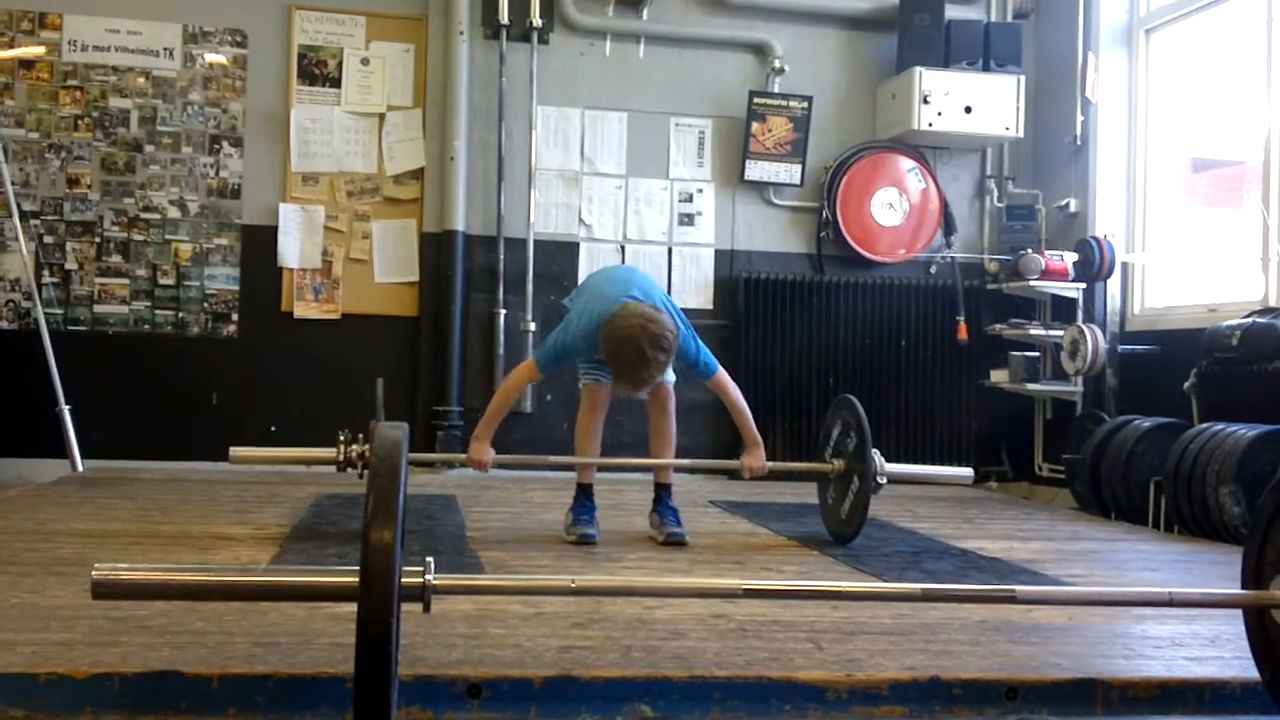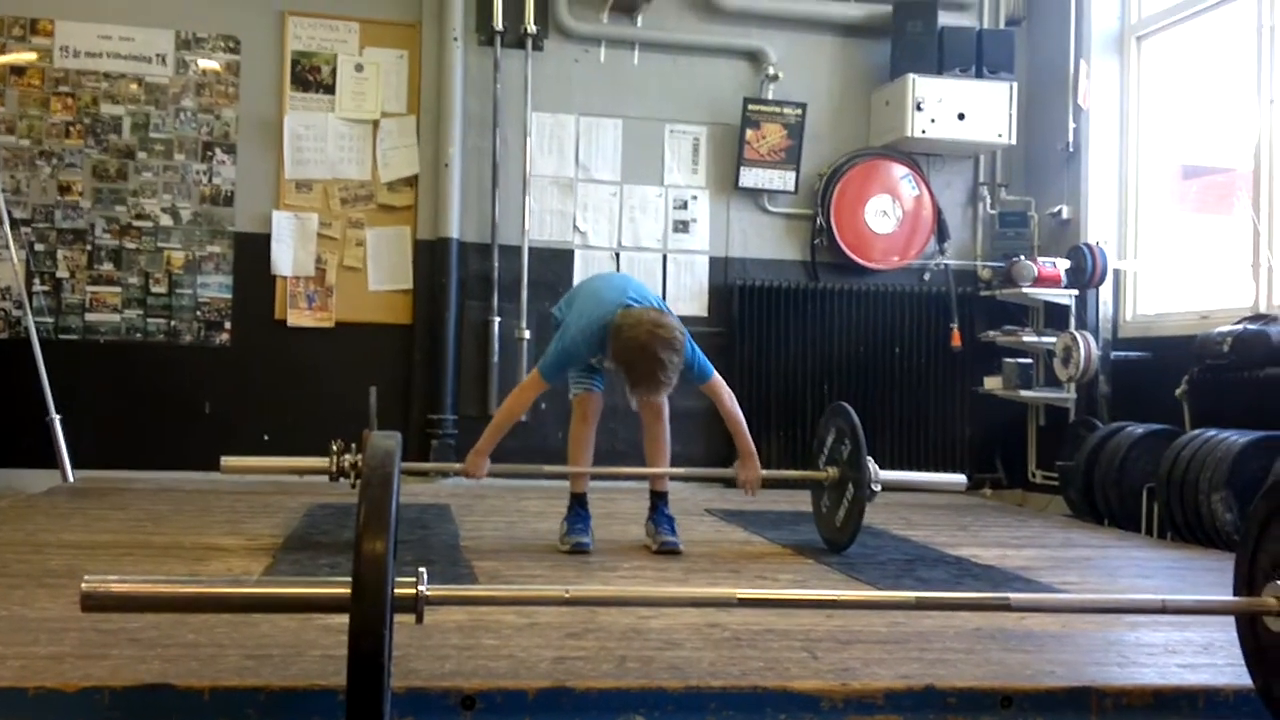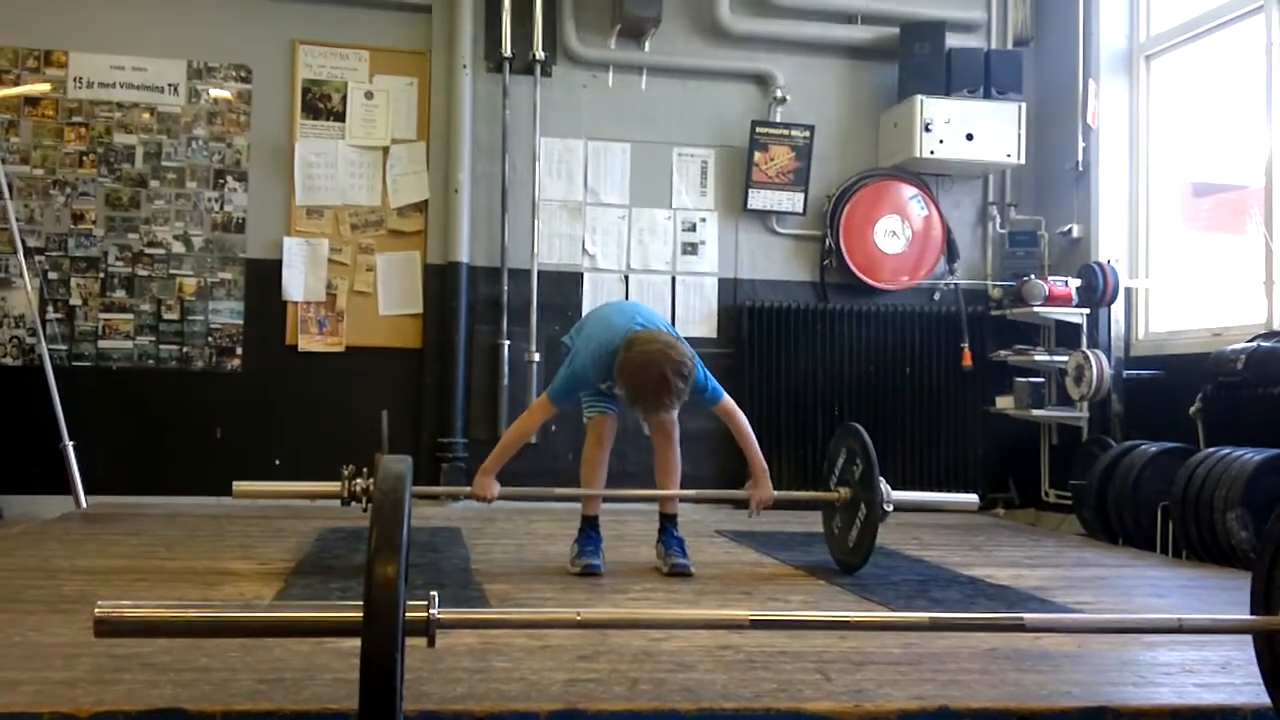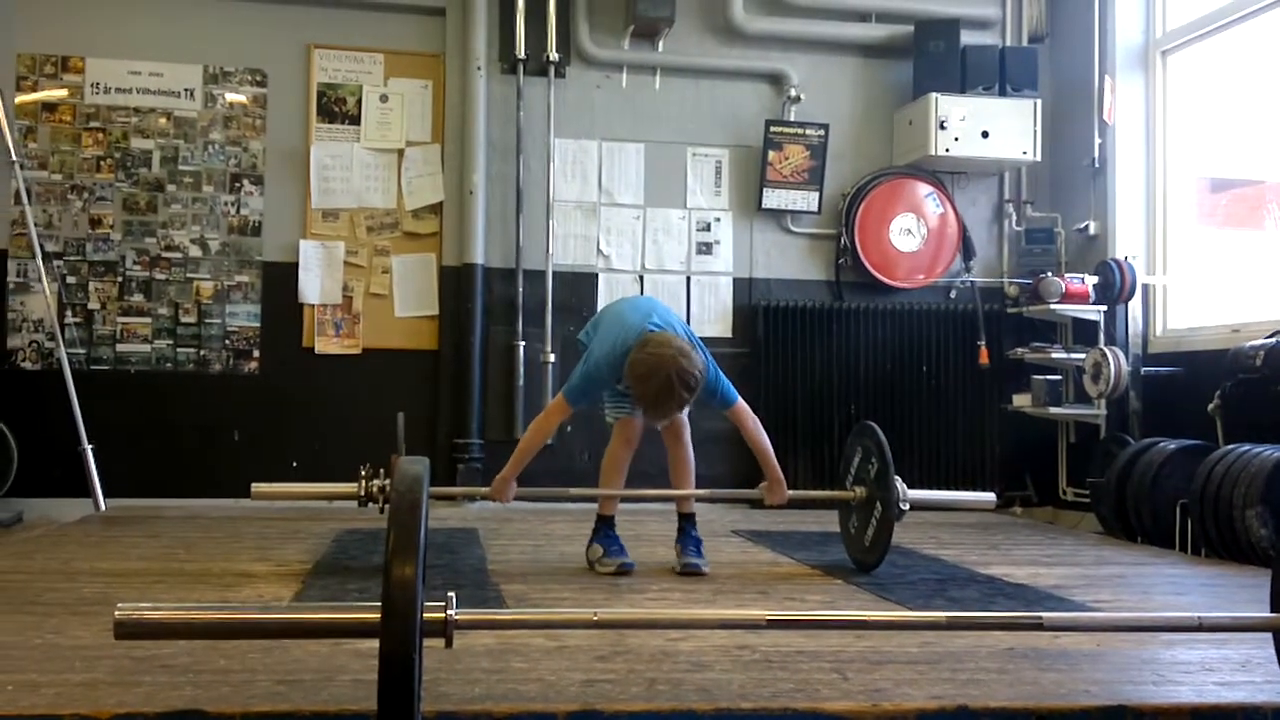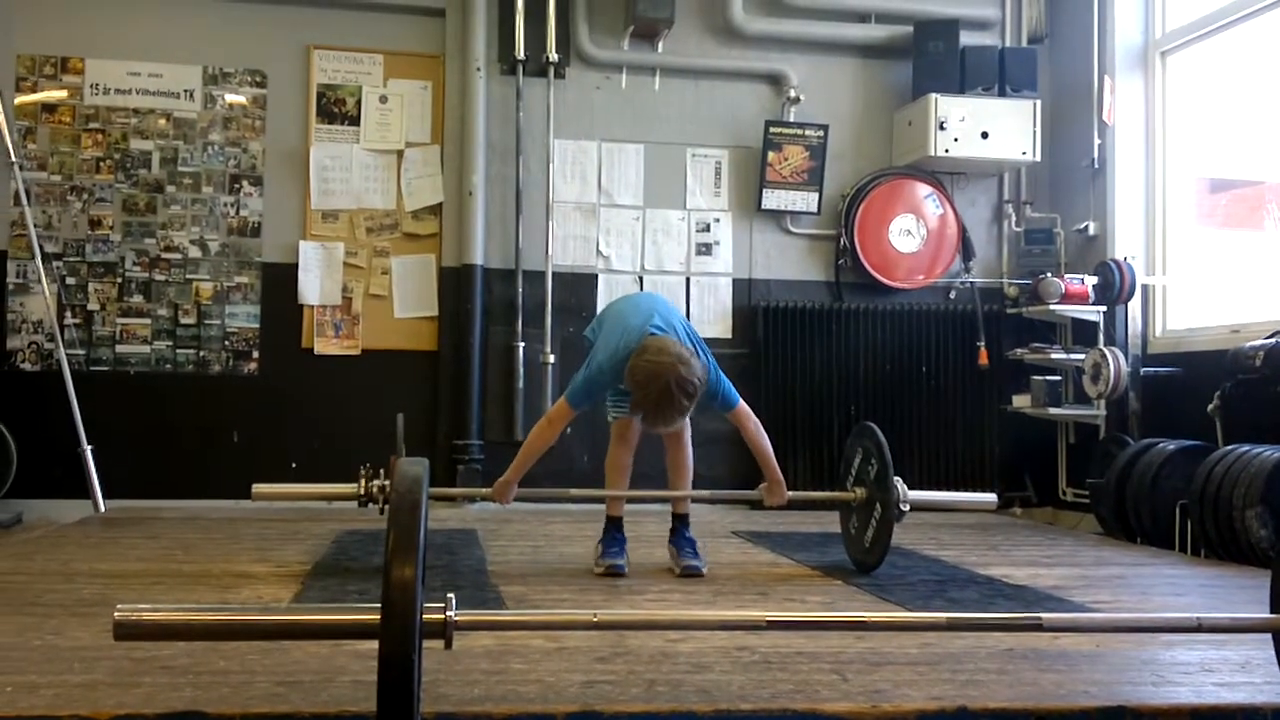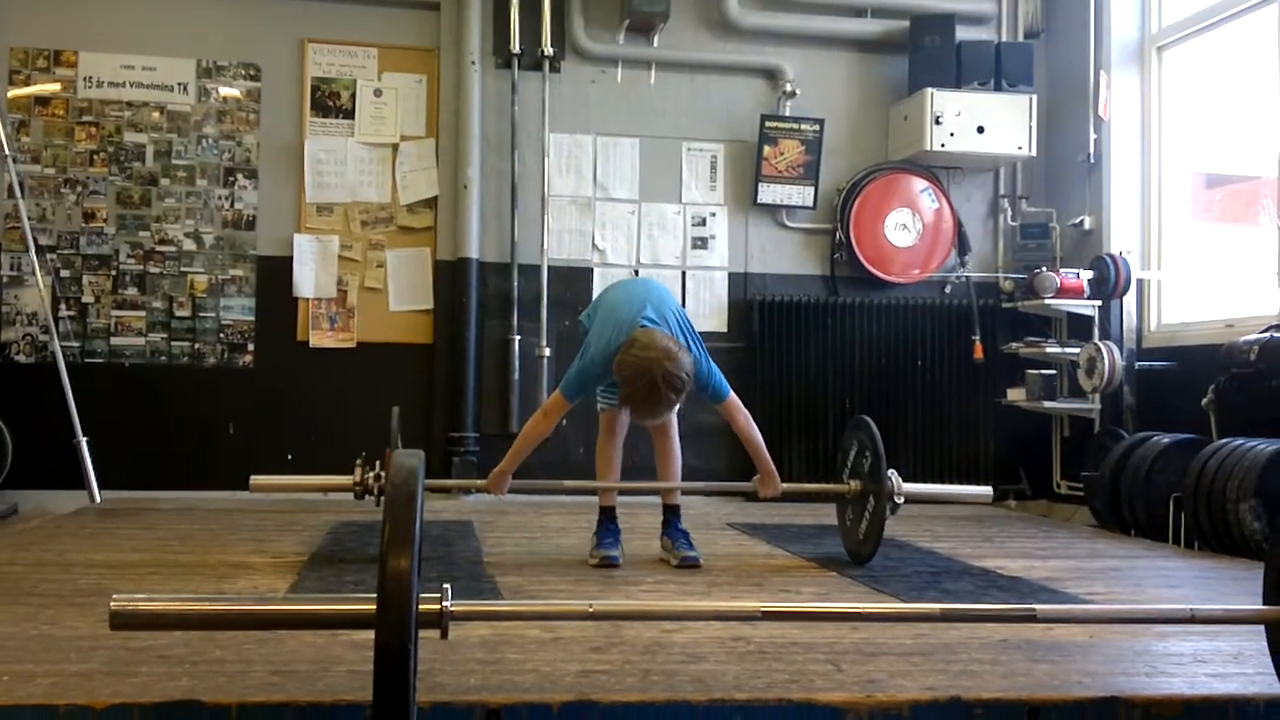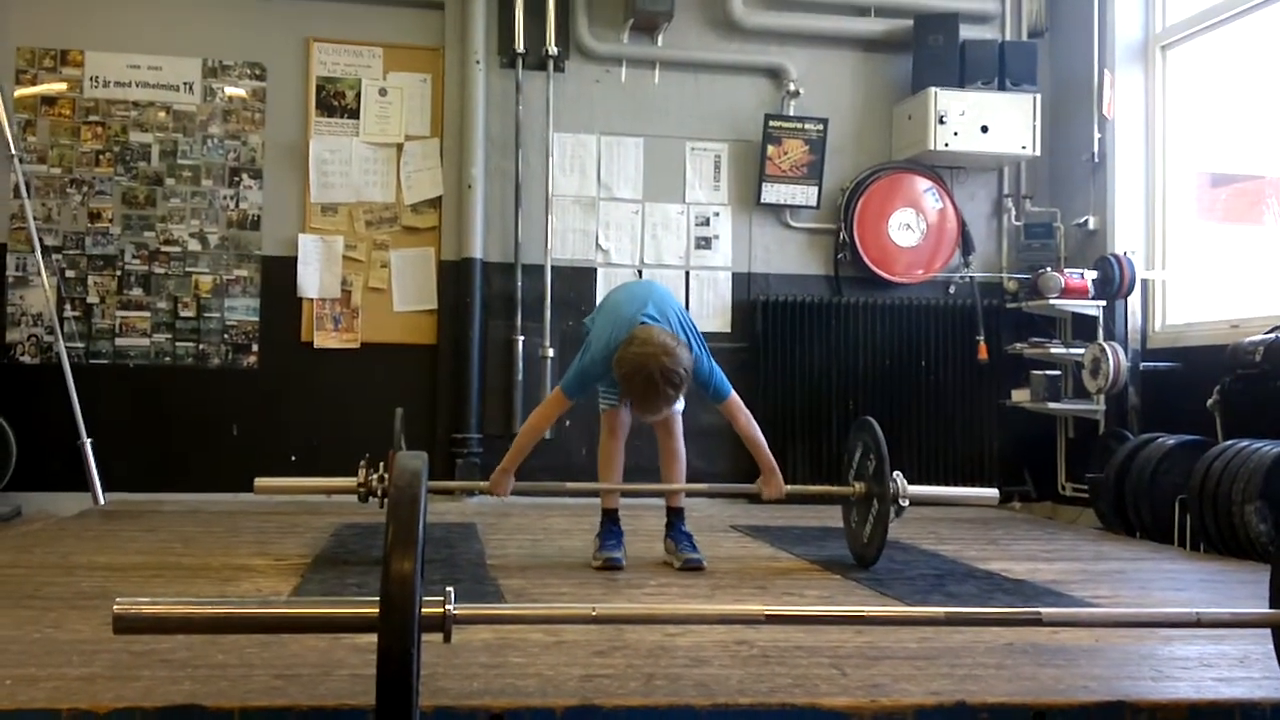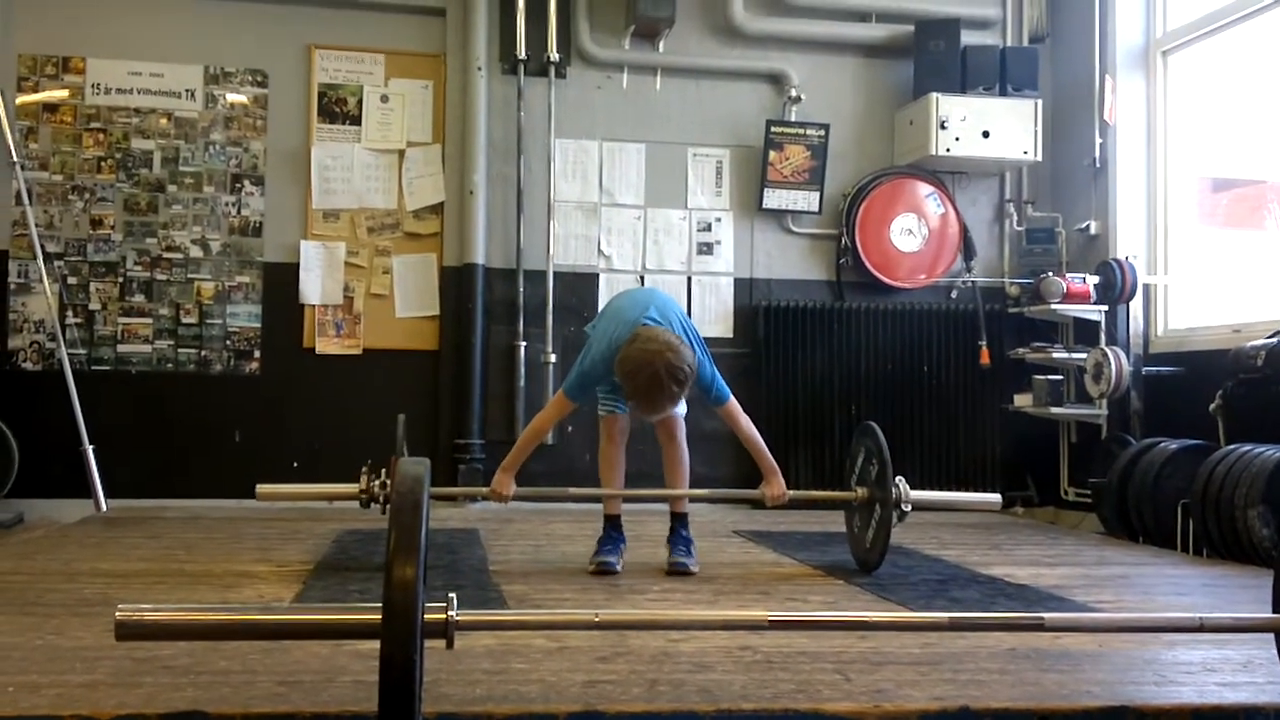
dt=0.3s
person 1, frame 1
left shoulder: (676, 333)
right shoulder: (582, 330)
left elbow: (727, 387)
right elbow: (520, 377)
left wrist: (754, 447)
right wrist: (481, 440)
left hip: (645, 305)
right hip: (591, 314)
left knee: (663, 398)
right knee: (596, 396)
left ankle: (663, 503)
right ankle: (583, 502)
person 1, frame 2
left shoulder: (673, 338)
right shoulder: (581, 334)
left elbow: (722, 394)
right elbow: (526, 391)
left wrist: (749, 457)
right wrist: (480, 453)
right hip: (581, 314)
left knee: (656, 407)
right knee: (587, 406)
left ankle: (659, 512)
right ankle: (577, 512)
person 1, frame 3
left shoulder: (681, 363)
right shoulder: (591, 360)
left elbow: (734, 414)
right elbow: (534, 415)
left wrist: (761, 478)
right wrist: (487, 473)
left hip: (655, 361)
right hip: (598, 350)
left knee: (667, 428)
right knee: (601, 429)
left ankle: (669, 534)
right ankle: (588, 534)
person 1, frame 4
left shoulder: (695, 362)
right shoulder: (605, 359)
left elbow: (746, 419)
right elbow: (551, 416)
left wrist: (775, 480)
right wrist: (507, 477)
left hip: (663, 332)
right hip: (611, 340)
left knee: (677, 429)
right knee: (628, 429)
left ankle: (687, 533)
right ankle: (603, 533)
person 1, frame 5
left shoulder: (699, 365)
right shoulder: (608, 363)
left elbow: (748, 422)
right elbow: (553, 421)
left wrist: (775, 482)
right wrist: (510, 480)
right hip: (614, 330)
left knee: (678, 431)
right knee: (625, 430)
left ankle: (680, 534)
right ankle: (613, 535)
person 1, frame 6
left shoulder: (690, 356)
right shoulder: (601, 354)
left elbow: (738, 414)
right elbow: (548, 414)
left wrist: (768, 473)
right wrist: (504, 471)
right hip: (609, 315)
left knee: (666, 423)
right knee: (612, 422)
left ankle: (672, 526)
right ankle: (607, 526)
person 1, frame 7
left shoulder: (691, 355)
right shoulder: (600, 353)
left elbow: (739, 413)
right elbow: (549, 410)
left wrist: (771, 473)
right wrist: (505, 471)
right hip: (613, 337)
left knee: (670, 423)
right knee: (614, 423)
left ankle: (676, 529)
right ankle: (610, 528)
person 1, frame 8
left shoulder: (692, 357)
right shoulder: (602, 355)
left elbow: (737, 417)
right elbow: (551, 413)
left wrist: (773, 475)
right wrist: (506, 471)
left hip: (666, 327)
right hip: (617, 342)
left knee: (672, 428)
right knee: (613, 429)
left ankle: (679, 533)
right ankle: (612, 533)
